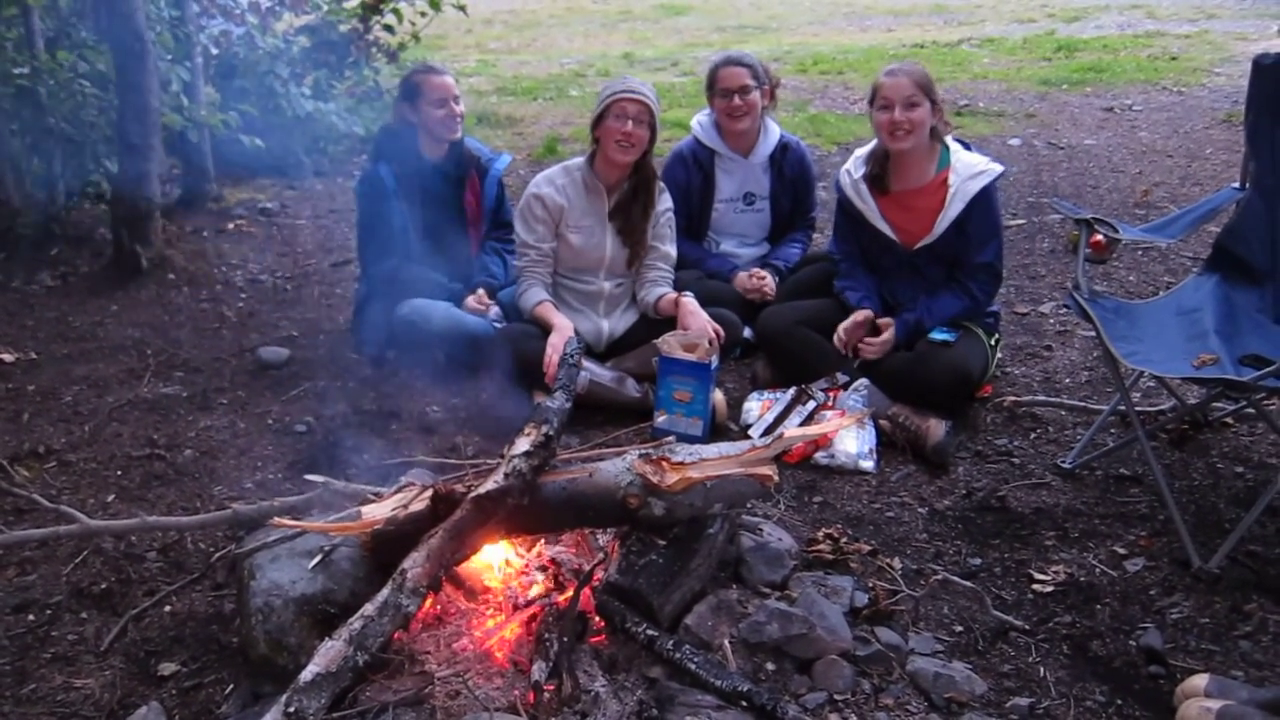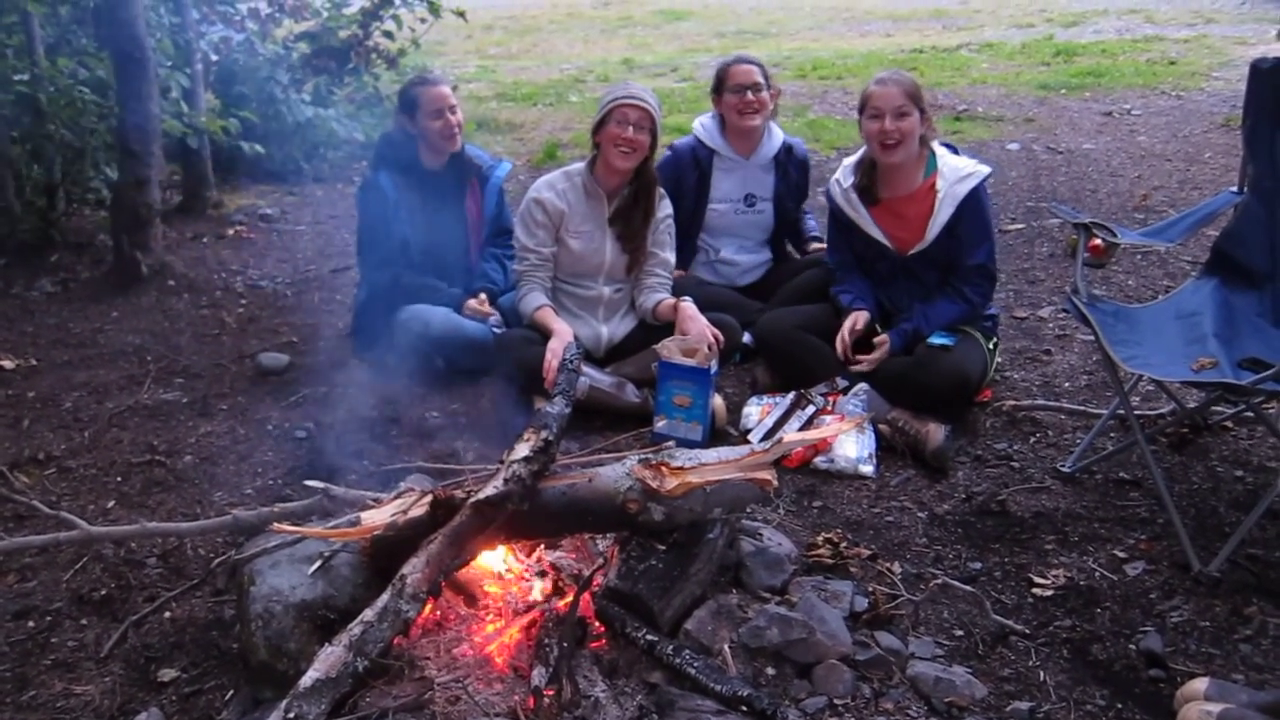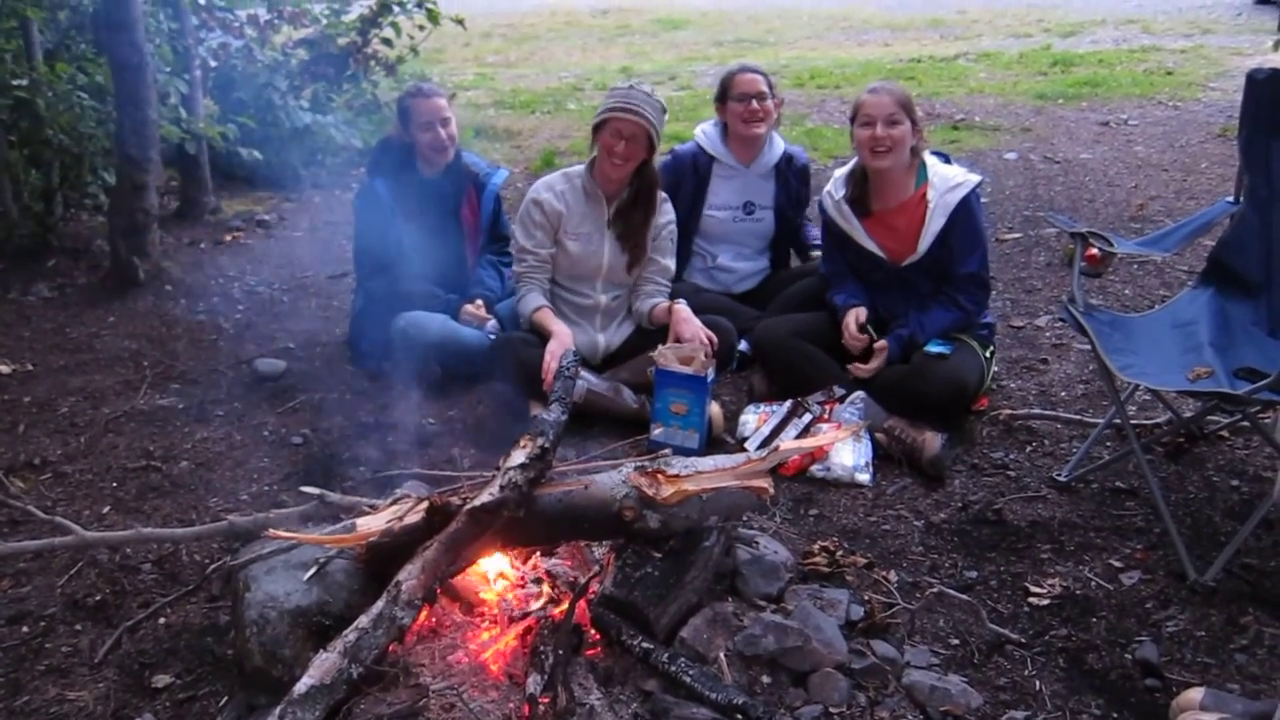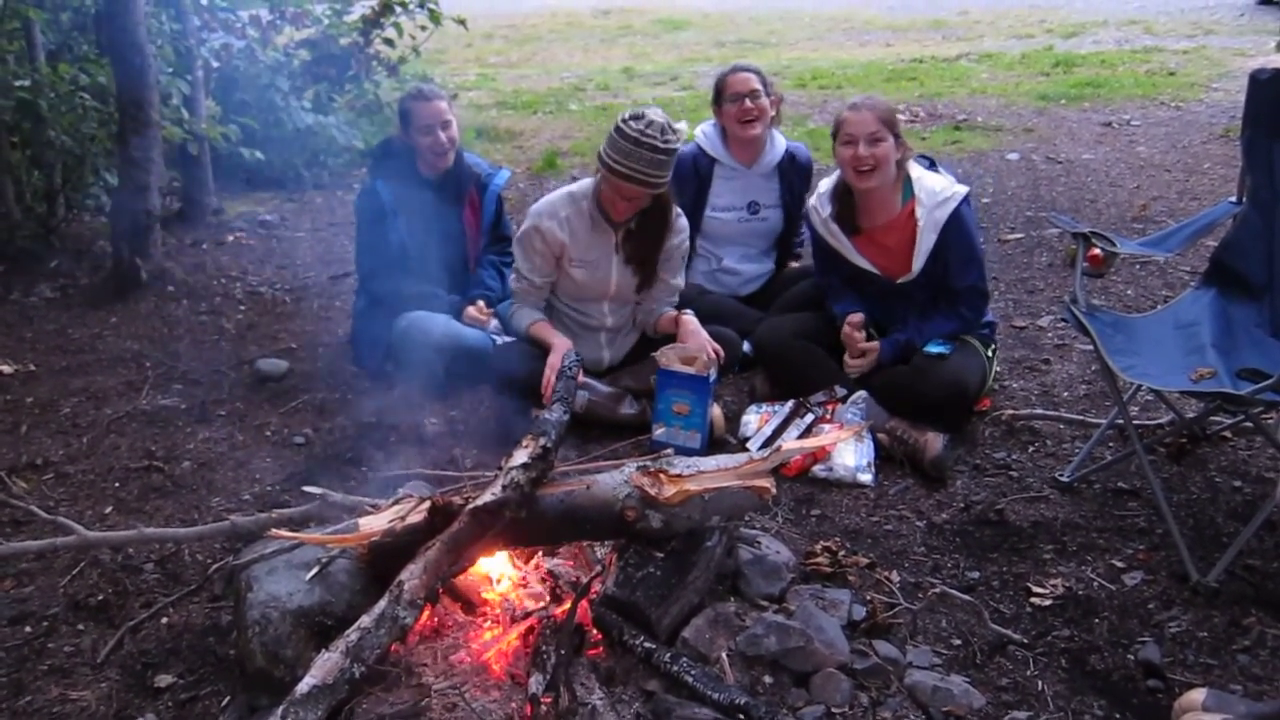
dt=0.5s
person 1, frame 1
left shoulder: (971, 181)
right shoulder: (856, 177)
left elbow: (979, 282)
right elbow: (849, 260)
left wrist: (904, 327)
right wrist: (861, 308)
left hip: (952, 319)
right hip: (877, 312)
left knee: (950, 372)
right knee: (774, 325)
left ankle: (825, 376)
right ankle: (892, 410)
person 1, frame 2
left shoulder: (961, 185)
right shoulder: (847, 186)
left elbow: (974, 285)
right elbow: (845, 268)
left wrist: (901, 339)
right wrist: (857, 309)
left hip: (950, 324)
right hip: (875, 318)
left knee: (950, 376)
right knee: (773, 330)
left ankle: (832, 384)
right ankle: (893, 416)
person 1, frame 3
left shoulder: (953, 193)
right shoulder: (839, 196)
left elbow: (968, 294)
right elbow: (839, 274)
left wrist: (898, 344)
right wrist: (852, 310)
left hip: (946, 331)
right hip: (871, 326)
left knee: (946, 384)
right knee: (770, 338)
left ankle: (820, 390)
right ankle: (889, 425)
person 1, frame 4
left shoulder: (942, 204)
right shoulder: (826, 208)
left elbow: (967, 303)
right elbow: (834, 285)
left wrist: (891, 350)
right wrist: (850, 319)
left hip: (948, 333)
right hip: (871, 330)
left knee: (948, 385)
right knee: (772, 339)
left ankle: (826, 392)
right ankle: (888, 424)
person 2, frame 1
left shoulder: (656, 196)
right shoulder: (549, 189)
left elbow: (653, 283)
right elbow: (532, 280)
left wrist: (683, 303)
right wrist: (559, 324)
left hip: (627, 333)
right hip: (566, 334)
left knee: (725, 326)
right knee: (510, 342)
left ankle: (581, 381)
right ankle: (649, 394)
person 2, frame 2
left shoulder: (656, 203)
right shoulder: (549, 194)
left elbow: (652, 289)
right elbow: (531, 285)
left wrist: (682, 307)
right wrist: (559, 330)
left hip: (627, 339)
right hip: (566, 339)
left knee: (724, 331)
right knee: (510, 348)
left ankle: (578, 386)
right ankle: (647, 398)
person 2, frame 3
left shoulder: (658, 208)
right shoulder: (549, 195)
left elbow: (649, 296)
right elbow: (530, 286)
left wrist: (676, 311)
right wrist: (558, 330)
left hip: (625, 344)
right hip: (563, 342)
left knee: (720, 336)
right knee: (507, 350)
left ankle: (573, 391)
right ankle: (648, 405)
person 2, frame 4
left shoulder: (671, 224)
right shoulder: (551, 215)
left elbow: (654, 308)
right elbow: (524, 305)
left wrist: (684, 320)
right wrist: (557, 342)
left hip: (630, 352)
right hip: (566, 350)
left knee: (725, 345)
right knee: (507, 361)
left ankle: (577, 398)
right ankle: (640, 409)
person 3, frame 1
left shoulder: (481, 163)
right shoulder: (381, 178)
left elbow: (502, 234)
right elbow: (382, 263)
left wrist: (484, 286)
right wrist: (454, 296)
left hip: (474, 293)
right hip: (411, 299)
right knee: (416, 320)
person 3, frame 2
left shoulder: (481, 170)
right shoulder: (382, 186)
left elbow: (501, 241)
right elbow: (383, 272)
left wrist: (485, 292)
right wrist: (455, 302)
left hip: (476, 299)
right hip: (410, 307)
right knee: (417, 325)
person 3, frame 3
left shoulder: (479, 177)
right shoulder: (379, 192)
left elbow: (497, 248)
right elbow: (379, 278)
left wrist: (481, 298)
right wrist: (452, 307)
left hip: (472, 305)
right hip: (407, 312)
right knee: (413, 332)
person 3, frame 4
left shoulder: (480, 178)
right shoulder: (380, 194)
left elbow: (499, 249)
right elbow: (381, 279)
left wrist: (482, 299)
right wrist: (454, 308)
left hip: (474, 305)
right hip: (409, 314)
right knee: (416, 333)
person 4, frame 1
left shoulder: (791, 154)
right shoulder: (686, 158)
left elbow: (801, 227)
right elbow: (674, 238)
left wrist: (774, 273)
right wrist: (730, 276)
left hip: (767, 276)
right hip: (713, 278)
left knee: (835, 267)
right knee: (680, 285)
left ankle: (752, 325)
person 4, frame 2
left shoulder: (792, 155)
right shoulder: (686, 157)
left wrist: (811, 241)
left hip: (766, 279)
right hip: (704, 284)
right knee: (675, 292)
left ankle: (753, 333)
person 4, frame 3
left shoulder: (793, 164)
right shoulder: (686, 162)
left wrist: (813, 252)
left hip: (763, 286)
right hip: (700, 290)
right knee: (672, 298)
left ankle: (749, 341)
person 4, frame 4
left shoulder: (795, 160)
right shoulder: (689, 163)
left wrist: (794, 257)
left hip: (766, 287)
right hip: (706, 293)
right knee: (680, 300)
left ankle: (753, 343)
